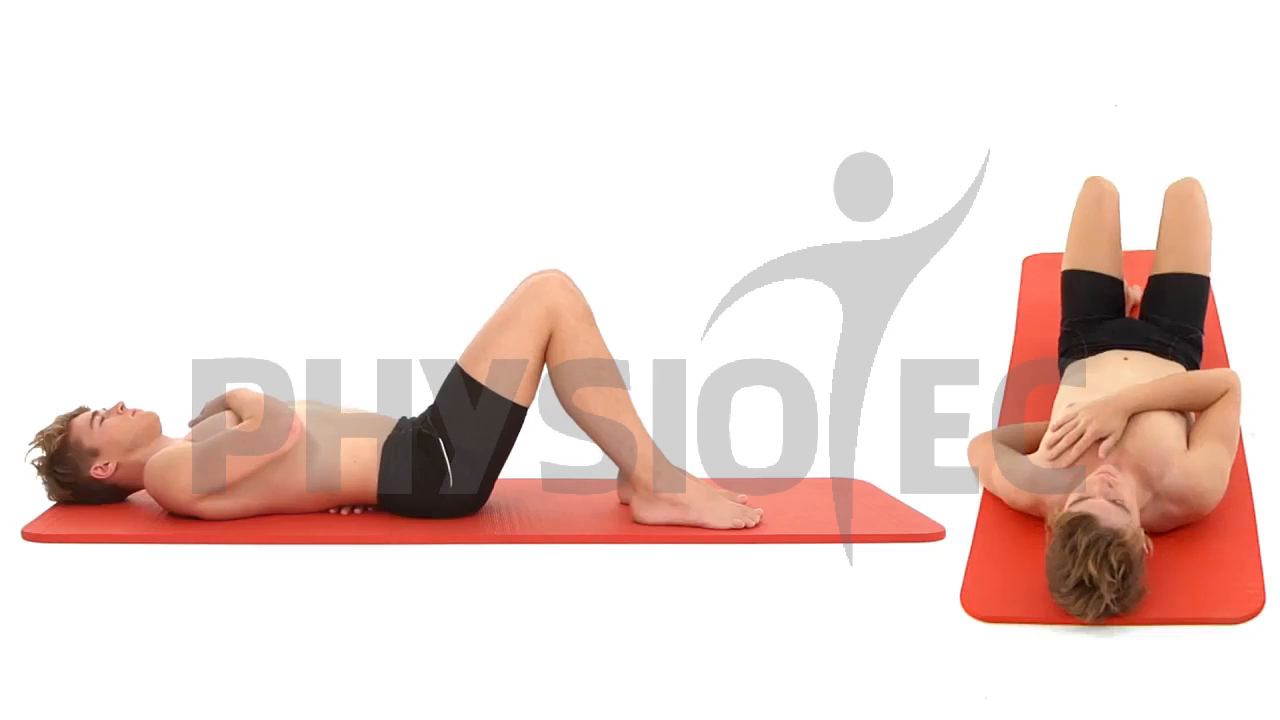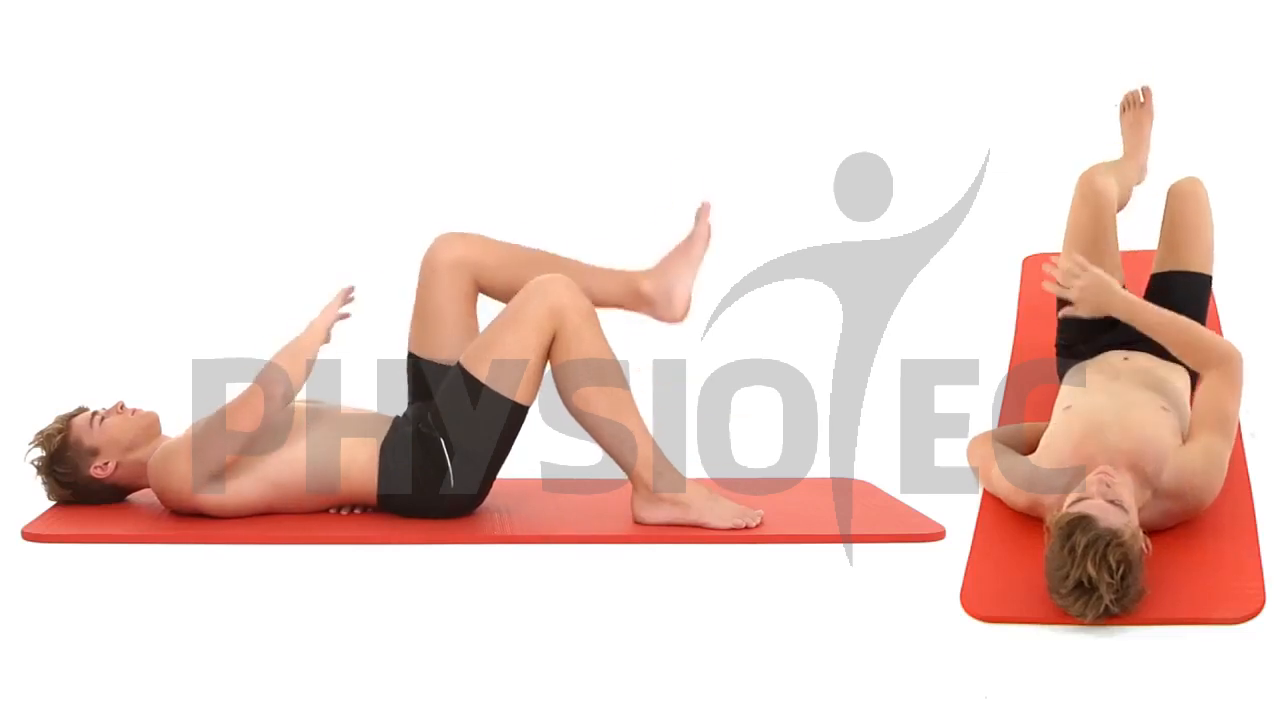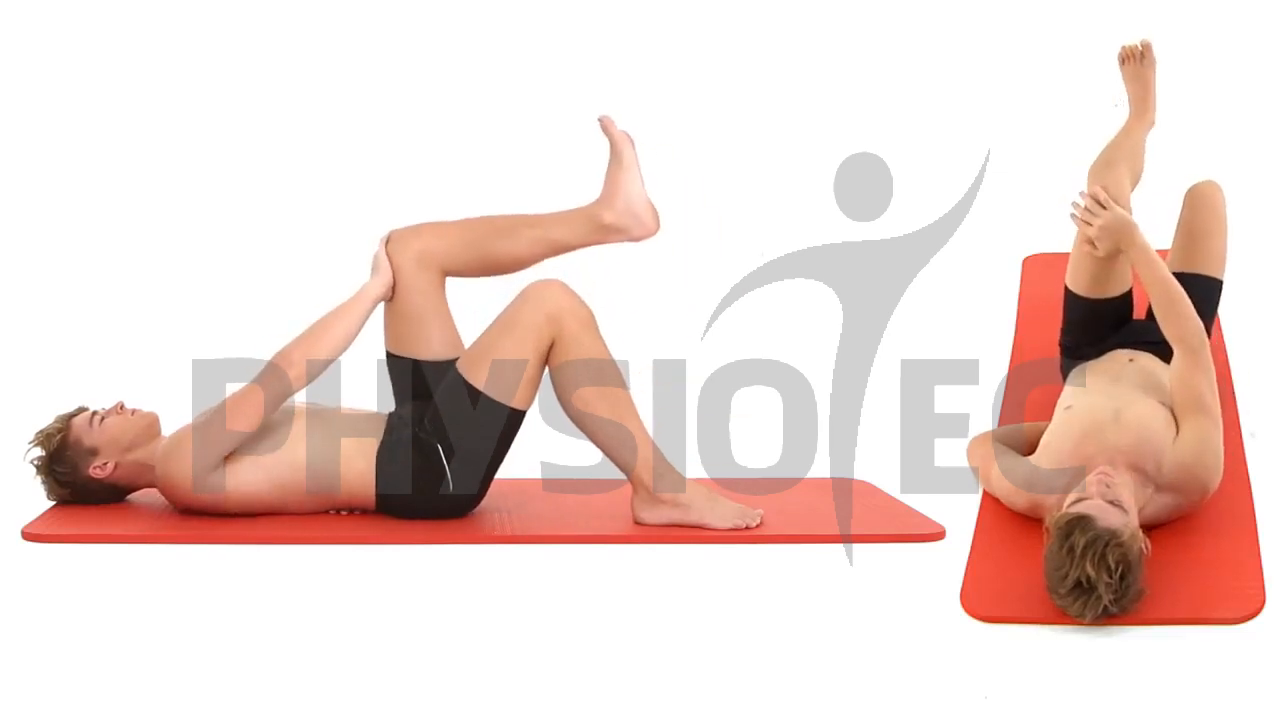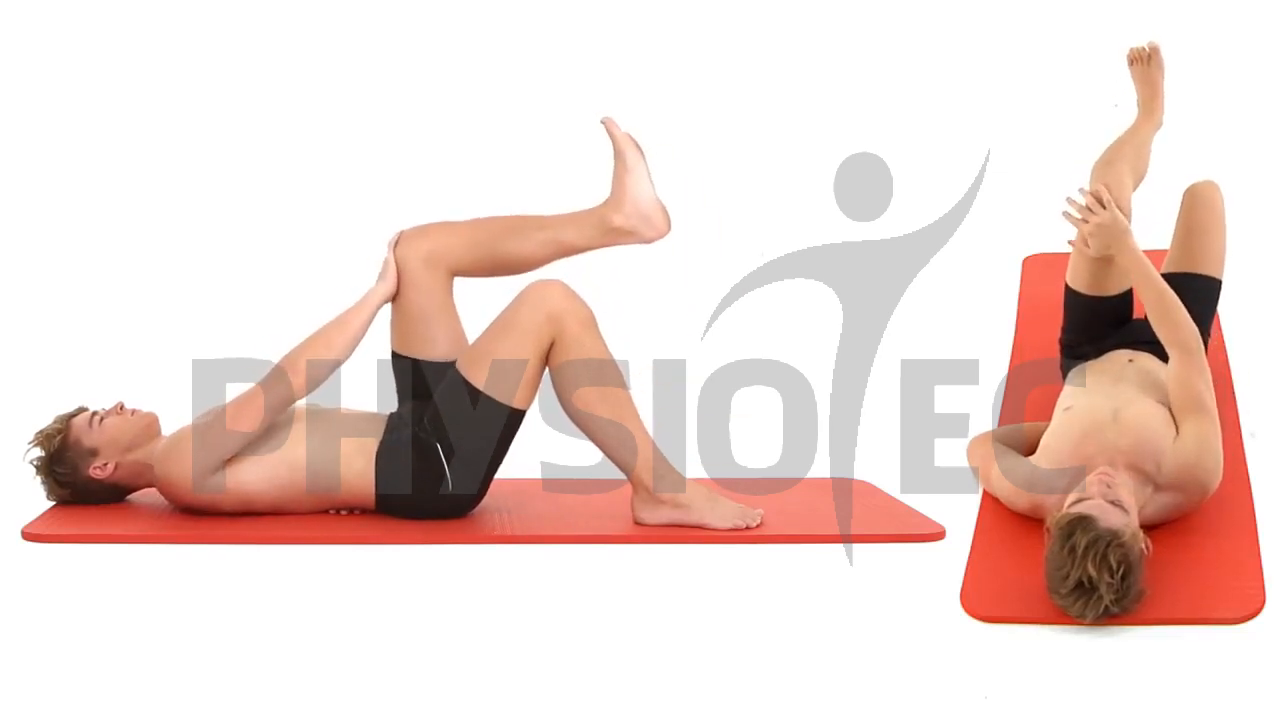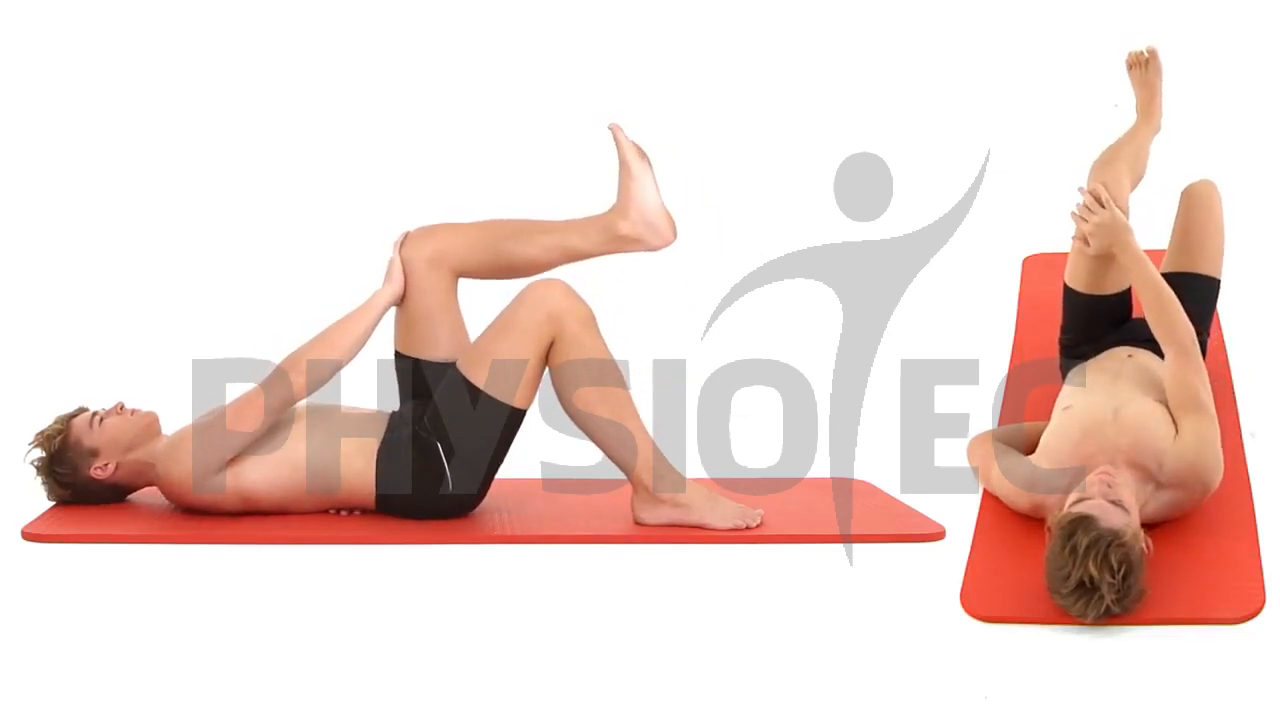
dt=1s
person 1, frame 1
left shoulder: (198, 448)
right shoulder: (173, 475)
right elbow: (282, 431)
right wrist: (241, 398)
left hip: (421, 443)
right hip: (435, 470)
left knee: (546, 290)
right knee: (551, 298)
left ankle: (643, 473)
right ankle: (661, 491)
person 1, frame 2
left shoulder: (201, 451)
right shoulder: (176, 471)
right elbow: (267, 399)
right wrist: (317, 325)
left hip: (419, 436)
right hip: (434, 468)
left knee: (451, 253)
right knee: (553, 298)
left ankle: (646, 290)
right ankle: (663, 492)
person 1, frame 3
left shoulder: (199, 449)
right shoulder: (182, 469)
right elbow: (273, 384)
right wrist: (370, 293)
left hip: (418, 432)
right hip: (432, 466)
left knee: (409, 247)
right knee: (552, 304)
left ankle: (607, 218)
right ankle: (662, 491)
person 1, frame 4
left shoulder: (197, 451)
right shoulder: (181, 470)
right elbow: (279, 389)
right wrist: (377, 296)
left hip: (419, 433)
right hip: (431, 466)
left knee: (419, 248)
right knee: (551, 306)
left ankle: (615, 219)
right ankle: (662, 491)
person 1, frame 5
left shoulder: (197, 450)
right shoulder: (182, 468)
right elbow: (282, 388)
right wrist: (383, 298)
left hip: (420, 430)
right hip: (432, 464)
left knee: (424, 247)
right knee: (552, 304)
left ankle: (620, 226)
right ankle: (661, 490)
person 2, frame 1
left shoulder: (1035, 493)
right shoulder: (1190, 496)
left elbow: (980, 444)
right elbow: (1227, 383)
left wrist: (1059, 426)
right wrist: (1124, 404)
left hip: (1089, 349)
right hip: (1167, 351)
left knee: (1100, 188)
right knee: (1185, 190)
left ankle: (1123, 299)
right ankle: (1133, 301)
person 2, frame 2
left shoulder: (1033, 494)
right shoulder: (1184, 495)
left elbow: (980, 446)
right elbow: (1226, 363)
left wrist: (1056, 427)
right wrist: (1122, 302)
left hip: (1088, 361)
right hip: (1165, 365)
left knee: (1096, 186)
right knee: (1187, 191)
left ankle: (1134, 159)
person 2, frame 3
left shoulder: (1033, 495)
right shoulder: (1187, 485)
left elbow: (979, 444)
right elbow: (1191, 347)
left wrist: (1057, 426)
right wrist: (1134, 243)
left hip: (1090, 361)
right hip: (1162, 361)
left knee: (1107, 190)
right knee: (1204, 194)
left ankle: (1142, 114)
person 2, frame 4
left shoulder: (1033, 496)
right shoulder: (1189, 484)
left elbow: (980, 444)
right elbow: (1186, 350)
left wrist: (1059, 426)
right wrist: (1125, 249)
left hip: (1089, 358)
right hip: (1160, 360)
left knee: (1108, 185)
right knee: (1203, 193)
left ankle: (1150, 115)
person 2, frame 5
left shoulder: (1034, 495)
right shoulder: (1190, 481)
left elbow: (980, 442)
right elbow: (1183, 350)
left wrist: (1061, 425)
right wrist: (1126, 246)
left hip: (1088, 356)
right hip: (1161, 357)
left knee: (1106, 184)
right knee: (1201, 191)
left ankle: (1149, 120)
